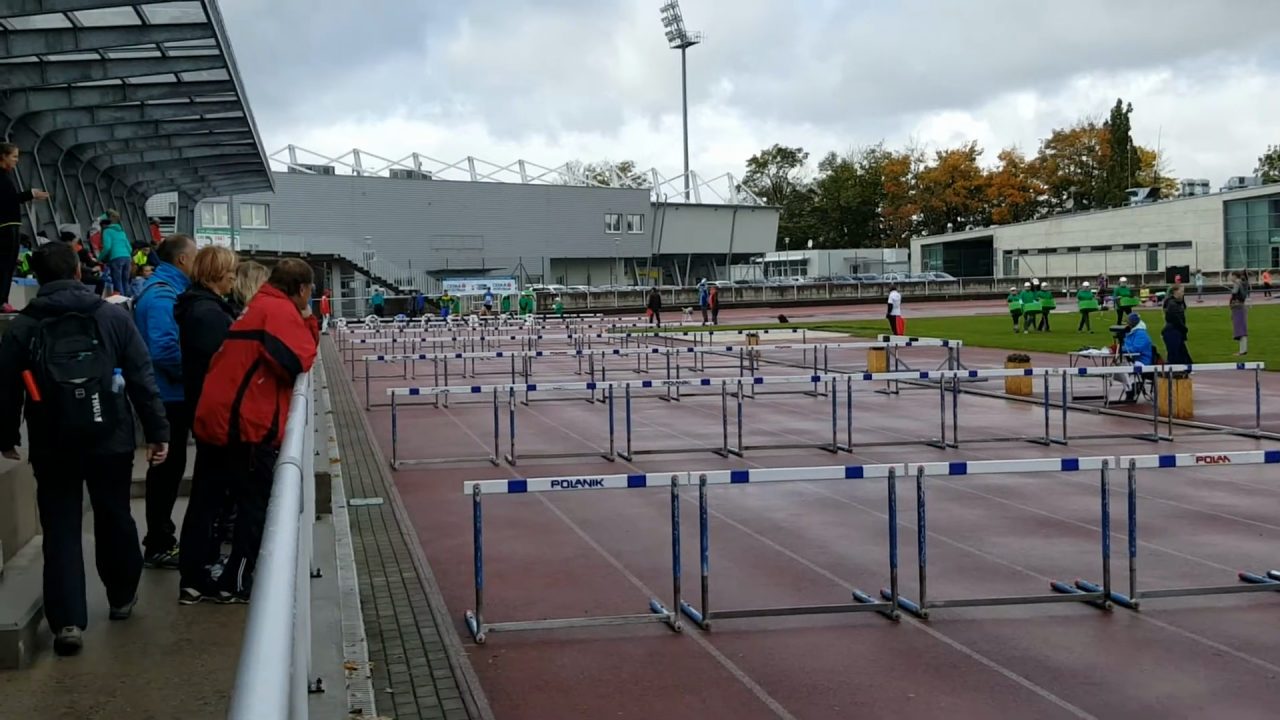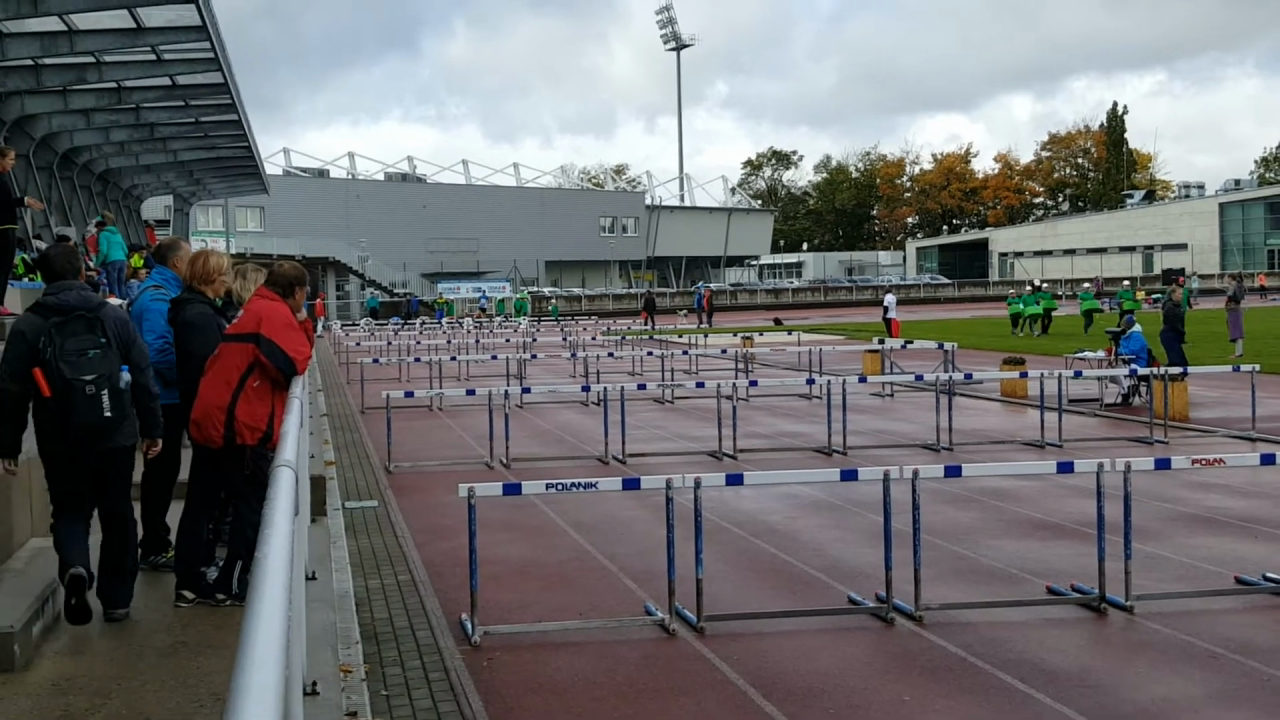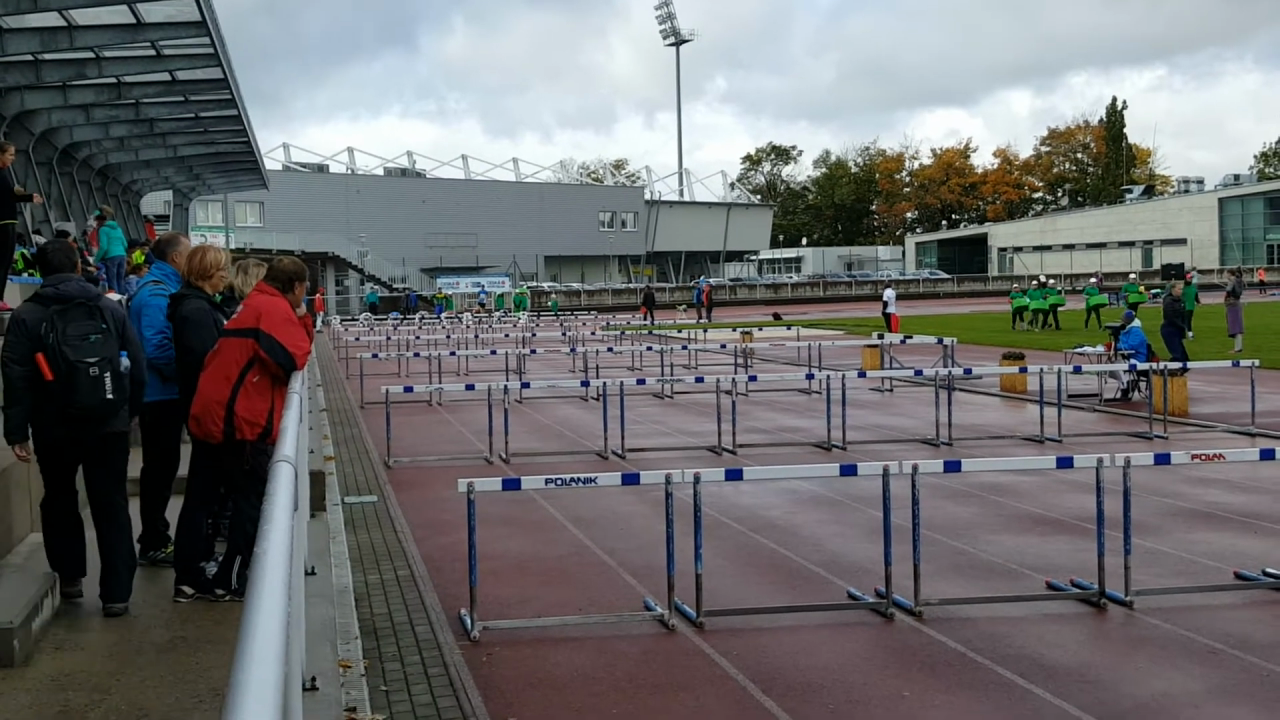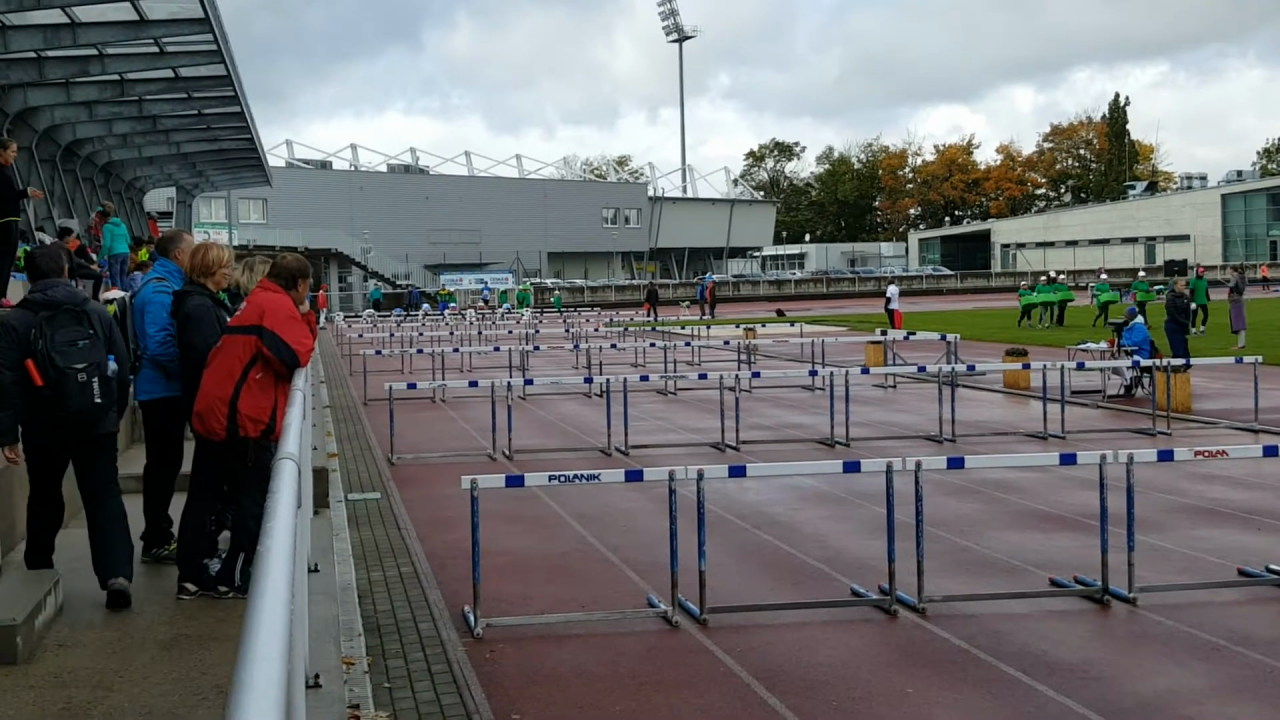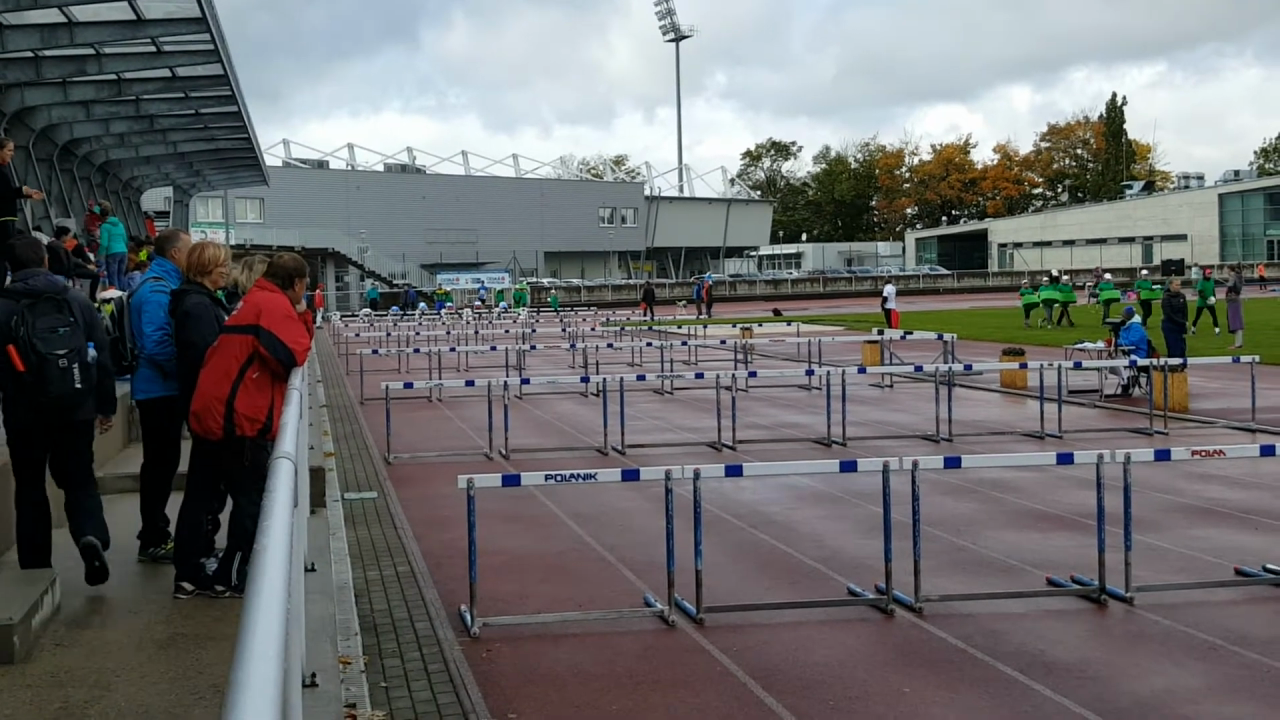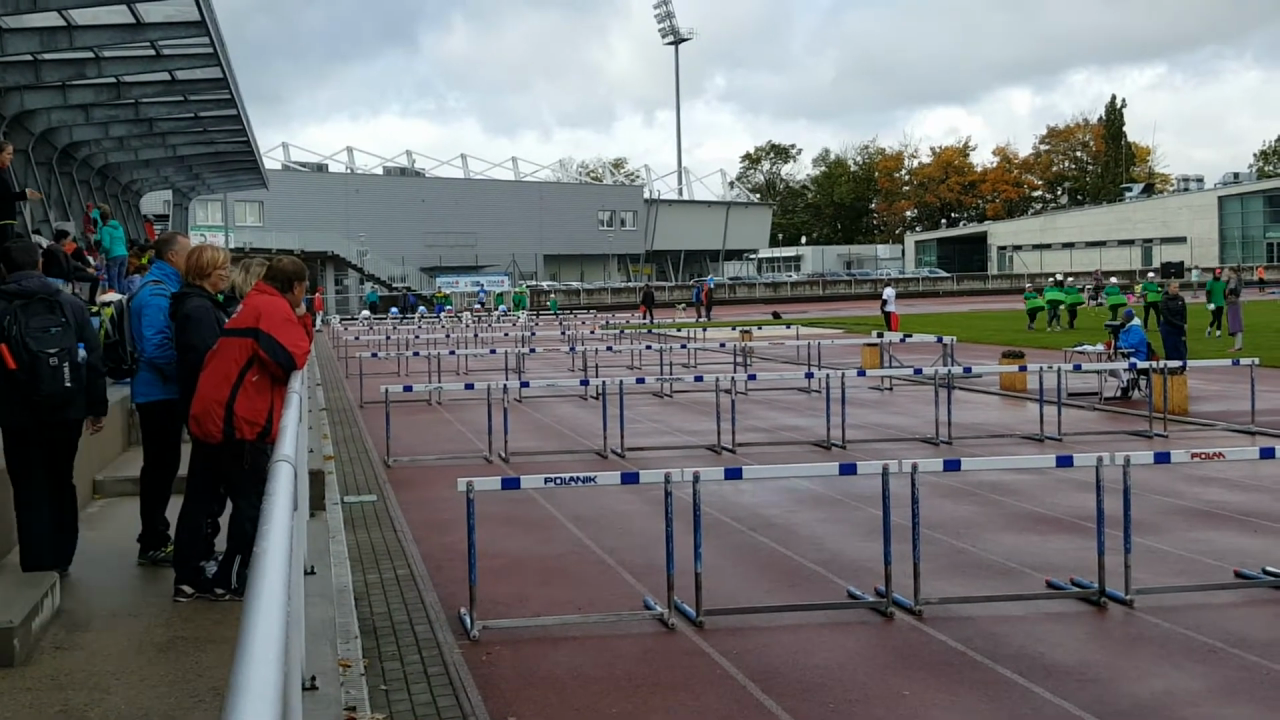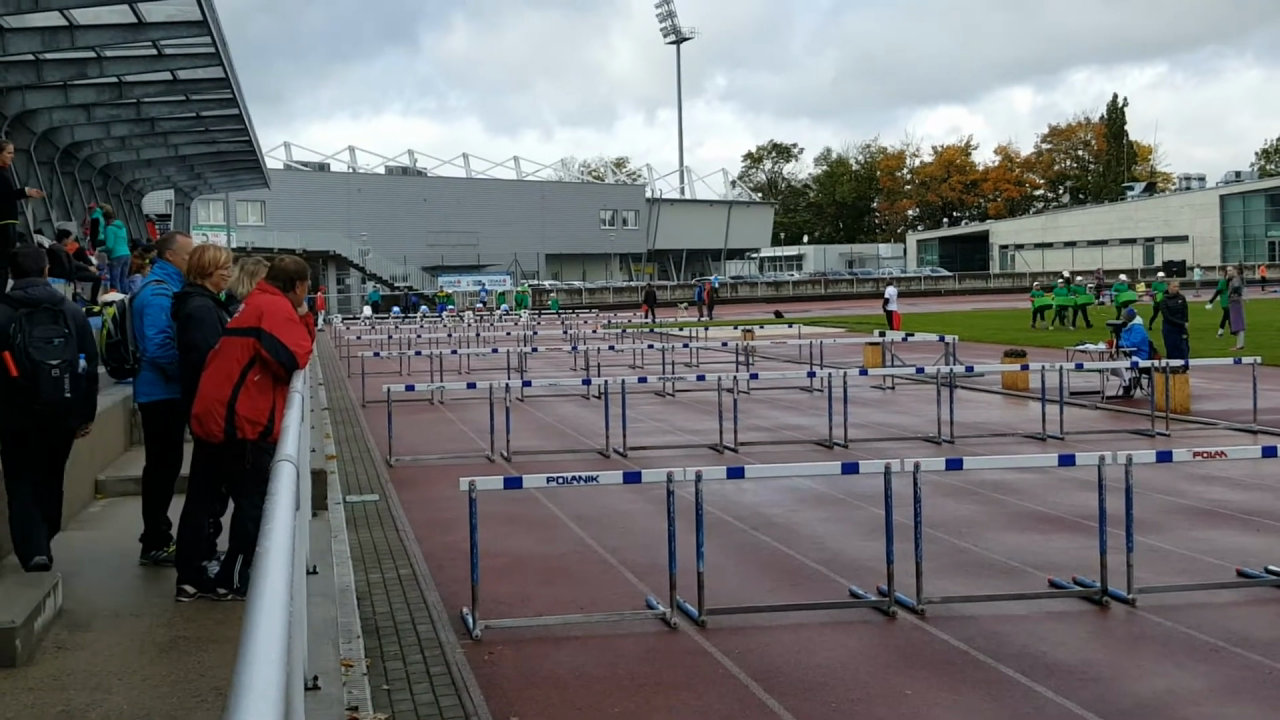
dt=0.2s
person 1, frame 1
right shoulder: (114, 317)
right elbow: (141, 380)
right wrist: (157, 431)
left hip: (52, 448)
right hip: (111, 441)
left knee: (61, 532)
right knee: (115, 520)
left ankle: (68, 621)
right ankle: (122, 597)
person 1, frame 2
right shoulder: (115, 317)
right elbow: (143, 379)
right wrist: (152, 428)
left hip: (59, 442)
right hip: (115, 436)
left knee: (70, 513)
right knee: (117, 516)
left ankle: (75, 570)
right ankle: (117, 600)
person 1, frame 3
right shoulder: (111, 309)
right elbow: (136, 367)
right wrist: (129, 410)
left hip: (55, 428)
right hip: (109, 424)
left knee: (59, 500)
right knee: (112, 506)
left ankle: (70, 576)
right ankle: (116, 593)
person 1, frame 4
right shoulder: (97, 313)
right elbow: (121, 369)
right wrist: (114, 413)
left hip: (43, 429)
right hip: (97, 425)
left knee: (44, 496)
right knee: (105, 500)
left ankle: (38, 567)
right ankle: (116, 575)
person 1, frame 5
right shoulder: (79, 301)
right elbow: (102, 356)
right wrist: (106, 405)
right hip: (76, 411)
left knee: (30, 489)
right knee: (79, 481)
left ankle: (36, 567)
right ankle: (92, 539)
person 1, frame 6
right shoulder: (71, 304)
right elbow: (94, 358)
right wrist: (97, 406)
right hip: (67, 410)
left knee: (30, 491)
right knee: (60, 482)
left ankle: (38, 568)
right ankle: (59, 558)
person 1, frame 7
right shoulder: (72, 312)
right elbow: (90, 366)
right wrist: (86, 413)
right hip: (63, 415)
right knee: (50, 483)
left ankle: (34, 553)
right ankle: (41, 550)
person 2, frame 1
left shoulder: (203, 307)
right shoulder: (208, 312)
left knee: (213, 488)
right knee: (209, 490)
left ankle: (204, 563)
right ankle: (194, 578)
person 2, frame 2
left shoulder: (202, 310)
right shoulder: (198, 315)
right elbow: (209, 367)
left knee: (209, 491)
right knee: (204, 494)
left ankle: (201, 564)
right ankle: (190, 581)
person 2, frame 3
left shoulder: (203, 306)
right shoulder: (196, 311)
right elbow: (205, 363)
left knee: (209, 486)
right knee: (203, 490)
left ankle: (200, 559)
right ankle: (189, 577)
person 2, frame 4
left shoulder: (207, 303)
right shoulder: (199, 307)
right elbow: (208, 360)
left knee: (214, 483)
right knee: (207, 485)
left ankle: (204, 556)
right ankle: (192, 572)
person 2, frame 5
left shoulder: (205, 301)
right shoulder: (197, 305)
right elbow: (206, 358)
left knee: (210, 482)
right knee: (204, 484)
left ankle: (200, 554)
right ankle: (189, 571)
person 2, frame 6
left shoulder: (205, 304)
right shoulder: (198, 308)
right elbow: (206, 361)
left knee: (210, 485)
right knee: (204, 488)
left ankle: (200, 558)
right ankle: (188, 575)
person 2, frame 7
left shoulder: (208, 304)
right shoulder: (200, 308)
right elbow: (208, 361)
left knee: (212, 485)
right knee: (205, 488)
left ankle: (202, 557)
right ankle: (191, 574)
person 3, frame 1
left shoulder: (260, 305)
right shoulder: (281, 310)
right elbow: (299, 362)
left wrist: (306, 322)
right wrist: (307, 324)
left hip: (220, 417)
right hip: (246, 422)
right knee: (257, 504)
right ankle: (235, 584)
person 3, frame 2
left shoulder: (255, 309)
right shoulder: (276, 314)
right elbow: (294, 365)
left wrist: (301, 327)
right wrist: (303, 325)
left hip: (216, 419)
right hip: (241, 425)
right knee: (253, 507)
right ankle: (230, 587)
person 3, frame 3
left shoulder: (255, 304)
right shoulder: (275, 309)
right elbow: (293, 360)
left wrist: (301, 322)
right wrist: (302, 321)
left hip: (216, 415)
right hip: (240, 420)
right knee: (252, 503)
right ankle: (230, 582)
person 3, frame 4
left shoulder: (258, 301)
right shoulder: (278, 306)
right elbow: (296, 357)
left wrist: (304, 318)
right wrist: (305, 318)
left hip: (220, 413)
right hip: (243, 418)
left knee: (225, 497)
right knee: (254, 500)
left ankle: (196, 575)
right ankle: (233, 579)
person 3, frame 5
left shoulder: (255, 301)
right shoulder: (275, 305)
left elbow: (277, 352)
right elbow: (292, 357)
left wrist: (301, 318)
right wrist: (302, 317)
left hip: (217, 413)
right hip: (239, 417)
left knee: (239, 497)
right knee: (251, 500)
left ankle: (194, 574)
right ankle: (230, 579)
person 3, frame 6
left shoulder: (255, 304)
right shoulder: (274, 309)
right elbow: (292, 360)
left wrist: (301, 322)
right wrist: (301, 321)
left hip: (217, 416)
right hip: (240, 420)
left knee: (245, 500)
right knee: (251, 503)
left ankle: (195, 577)
right ankle: (230, 582)
person 3, frame 7
left shoulder: (257, 303)
right shoulder: (276, 308)
left elbow: (289, 353)
right elbow: (294, 360)
left wrist: (303, 320)
right wrist: (303, 320)
left hip: (220, 415)
right hip: (242, 420)
left knee: (239, 500)
right knee: (253, 503)
left ankle: (196, 576)
right ankle: (232, 582)
person 4, frame 1
left shoulder: (168, 289)
right shoulder: (163, 295)
right elbow: (165, 350)
left hip: (170, 393)
right hip: (167, 395)
left knee: (170, 467)
right knee: (167, 469)
left ankle: (162, 538)
right ankle: (158, 546)
person 4, frame 2
left shoulder: (163, 292)
right shoulder: (158, 298)
right elbow: (159, 353)
left hip: (165, 395)
right hip: (162, 396)
left knee: (164, 470)
right knee: (161, 471)
left ankle: (157, 541)
right ankle: (153, 549)
person 4, frame 3
left shoulder: (163, 288)
right shoulder: (157, 294)
right elbow: (158, 348)
left hip: (163, 391)
right hip: (160, 393)
left knee: (163, 465)
right knee: (160, 466)
left ankle: (156, 537)
right ankle: (152, 544)
person 4, frame 4
left shoulder: (166, 285)
right shoulder: (160, 290)
right elbow: (161, 345)
left wrist: (186, 373)
left hip: (165, 388)
right hip: (162, 389)
left knee: (166, 462)
right knee: (163, 464)
left ankle: (159, 534)
right ankle: (156, 541)
person 4, frame 5
left shoulder: (164, 284)
right shoulder: (158, 290)
right elbow: (157, 345)
left wrist: (184, 372)
left hip: (163, 388)
right hip: (160, 389)
left knee: (163, 462)
right knee: (160, 463)
left ankle: (156, 533)
right ankle: (153, 541)
person 4, frame 6
left shoulder: (164, 288)
right shoulder: (157, 293)
right elbow: (157, 348)
left hip: (163, 391)
right hip: (160, 392)
left knee: (163, 464)
right knee: (160, 466)
left ankle: (156, 536)
right ankle: (152, 544)
person 4, frame 7
left shoulder: (167, 287)
right shoulder: (159, 293)
right elbow: (159, 348)
left wrist: (187, 375)
left hip: (165, 390)
right hip: (162, 391)
left knee: (165, 464)
right knee: (162, 466)
left ankle: (158, 536)
right ankle: (154, 544)
